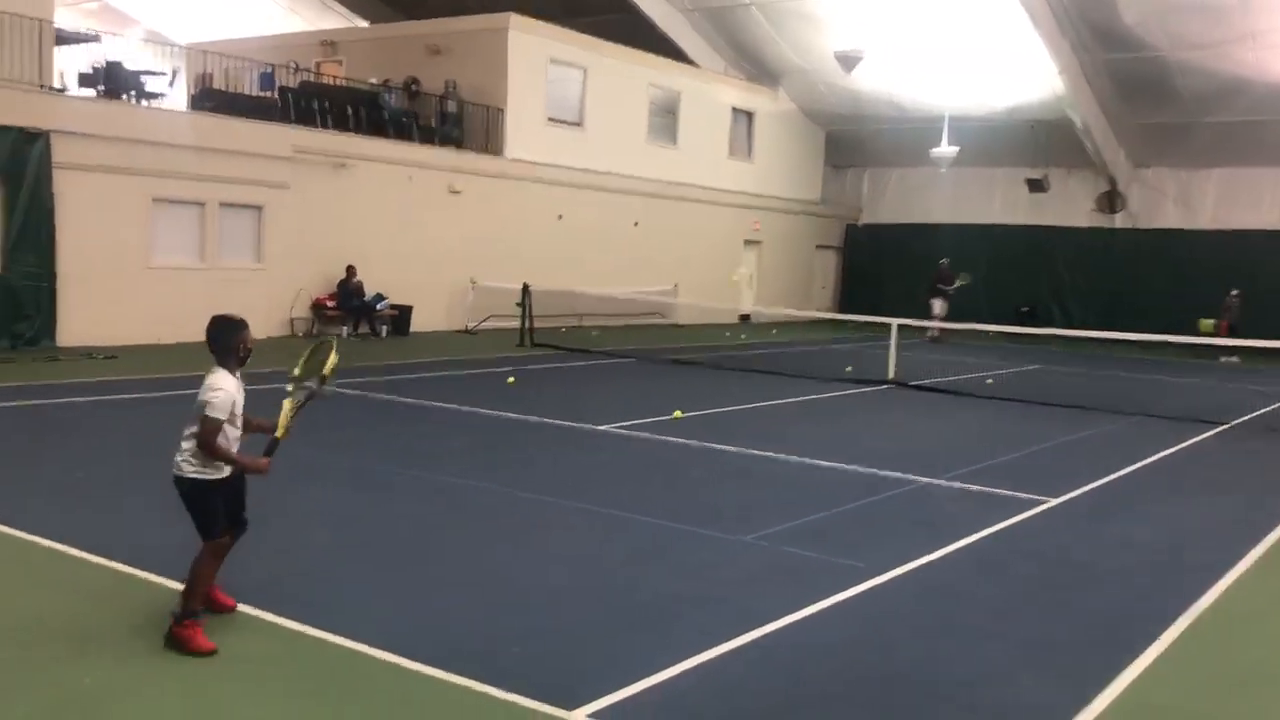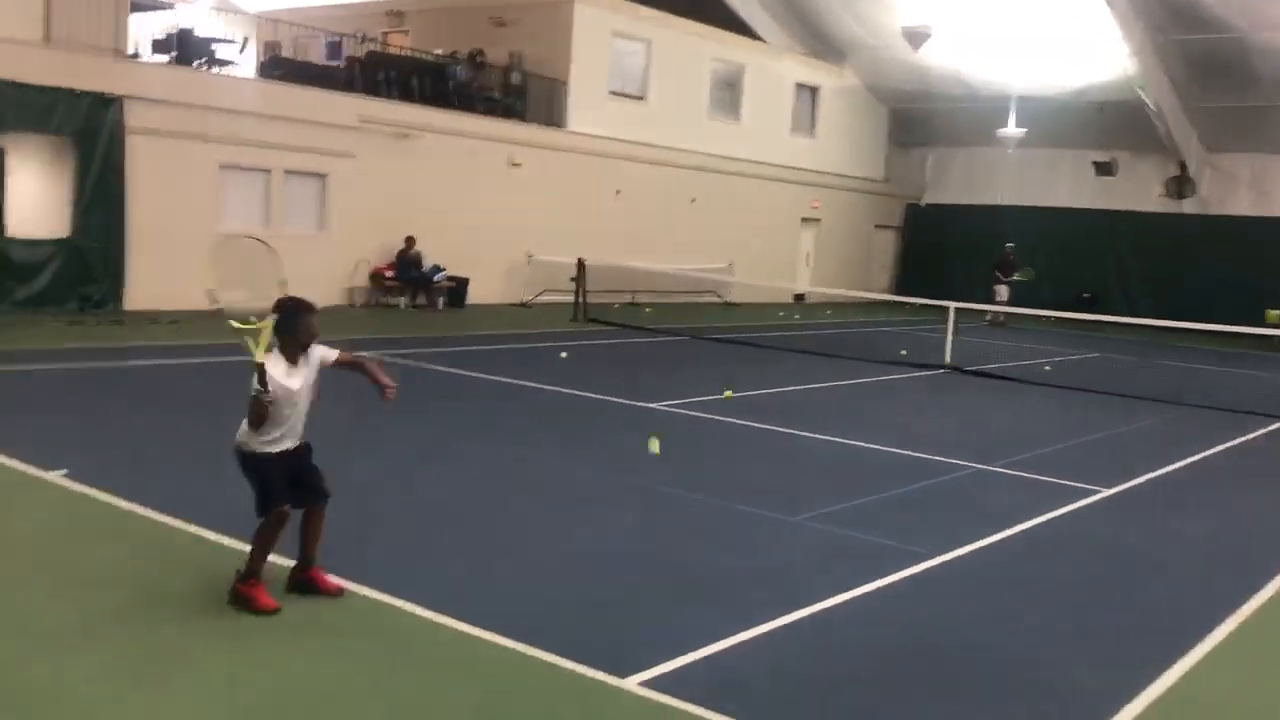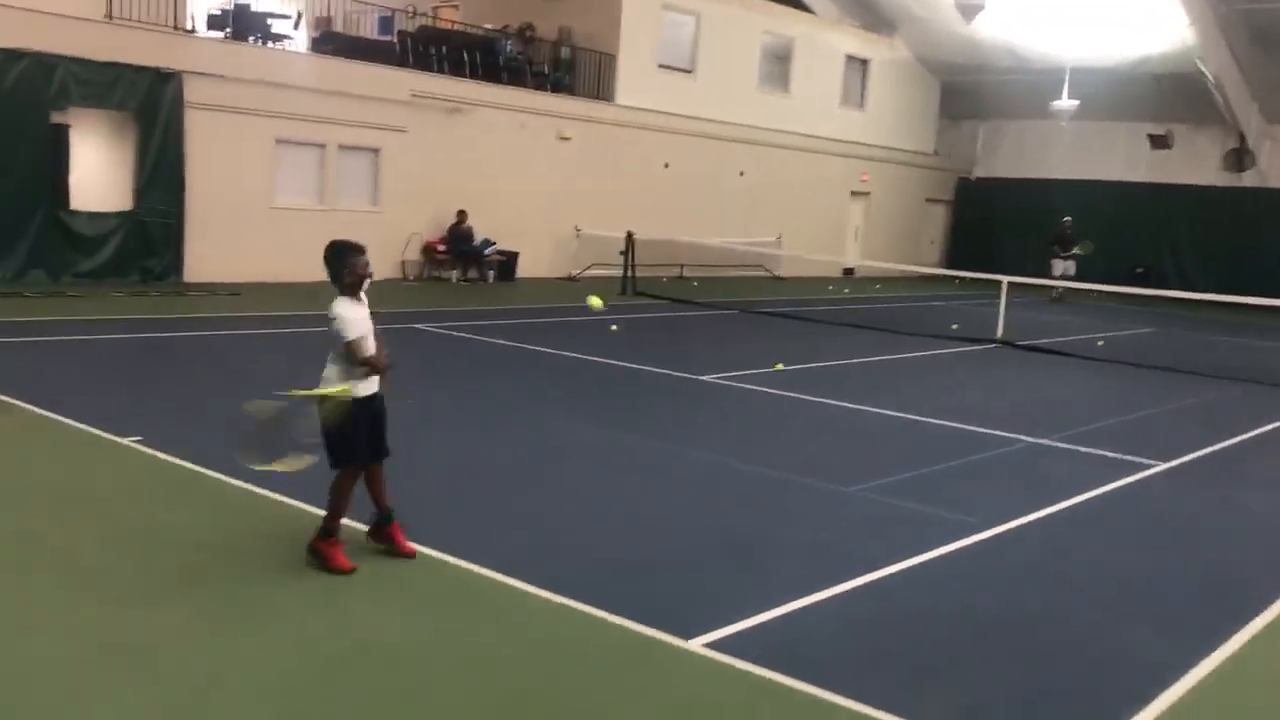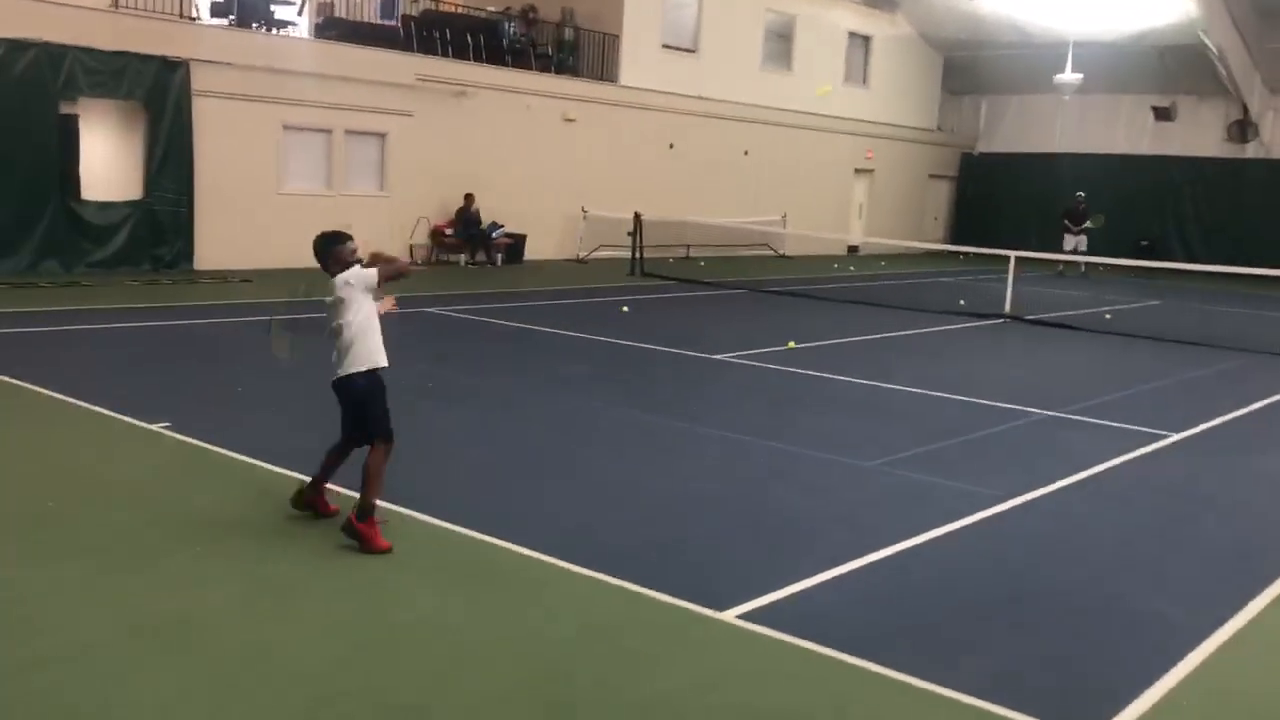
dt=0.3s
person 1, frame 1
left shoulder: (228, 379)
right shoulder: (221, 389)
right elbow: (207, 442)
left wrist: (268, 426)
right wrist: (247, 465)
left hip: (218, 471)
right hip: (198, 474)
left knee: (232, 530)
right knee: (217, 539)
left ankle: (203, 589)
right ankle: (184, 622)
person 1, frame 2
left shoulder: (314, 354)
right shoulder: (269, 370)
left elbow: (356, 361)
right elbow: (256, 423)
left wrist: (382, 381)
right wrist: (261, 405)
left hip: (292, 446)
right hip: (259, 451)
left knee: (317, 499)
right knee: (279, 510)
left ankle: (305, 572)
right ankle: (247, 583)
person 1, frame 3
left shoulder: (359, 299)
right shoulder: (345, 313)
right elbow: (369, 362)
left wrist: (377, 352)
left hip: (367, 394)
right hip: (343, 399)
left knee: (374, 459)
right knee: (352, 466)
left ankle: (385, 525)
right ankle: (326, 539)
person 1, frame 4
left shoulder: (343, 293)
right shoulder: (354, 278)
right elbow: (401, 267)
left wrist: (377, 308)
right wrist: (377, 259)
left hip: (350, 376)
right hip: (362, 376)
left knee: (352, 439)
right knee: (381, 443)
left ankle: (312, 493)
right ankle: (363, 520)
